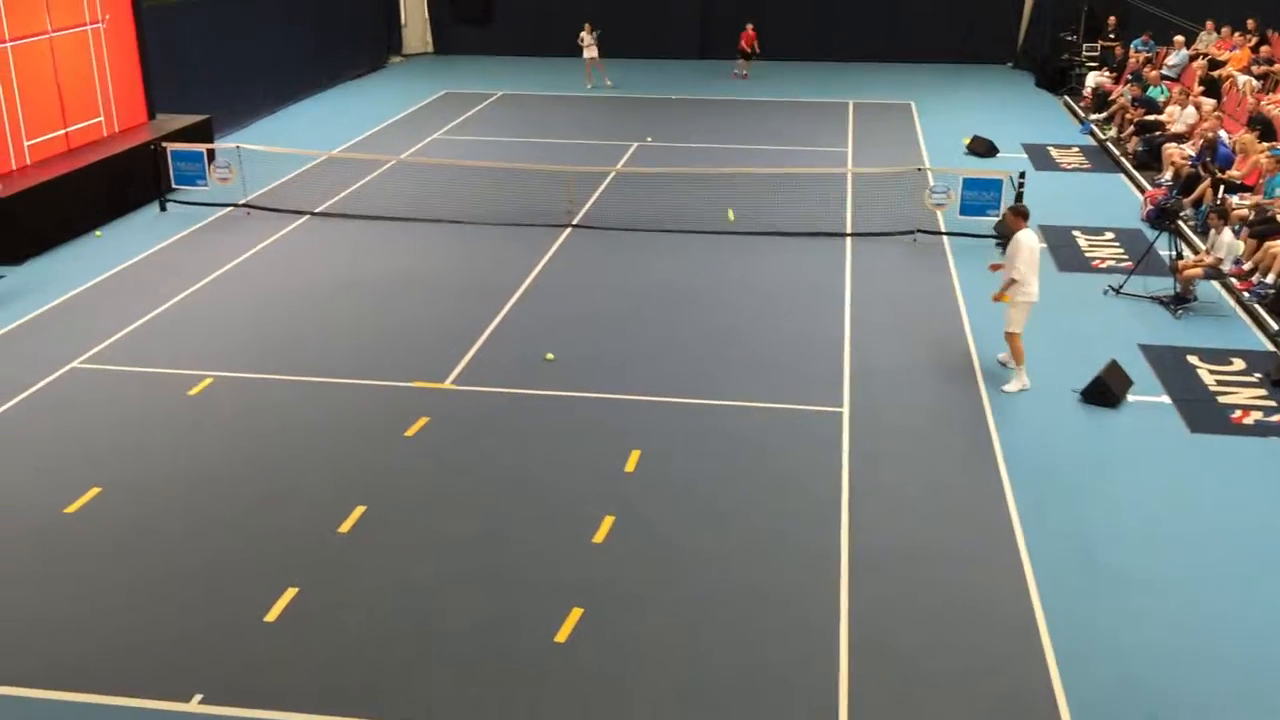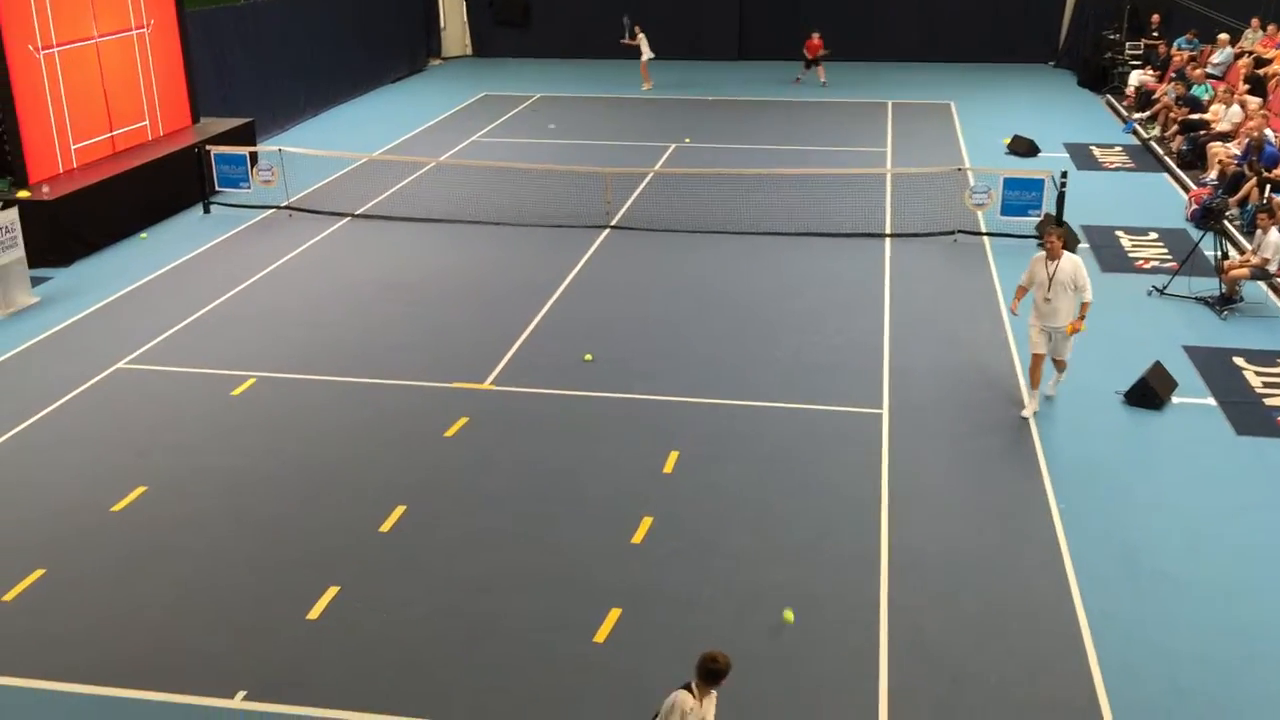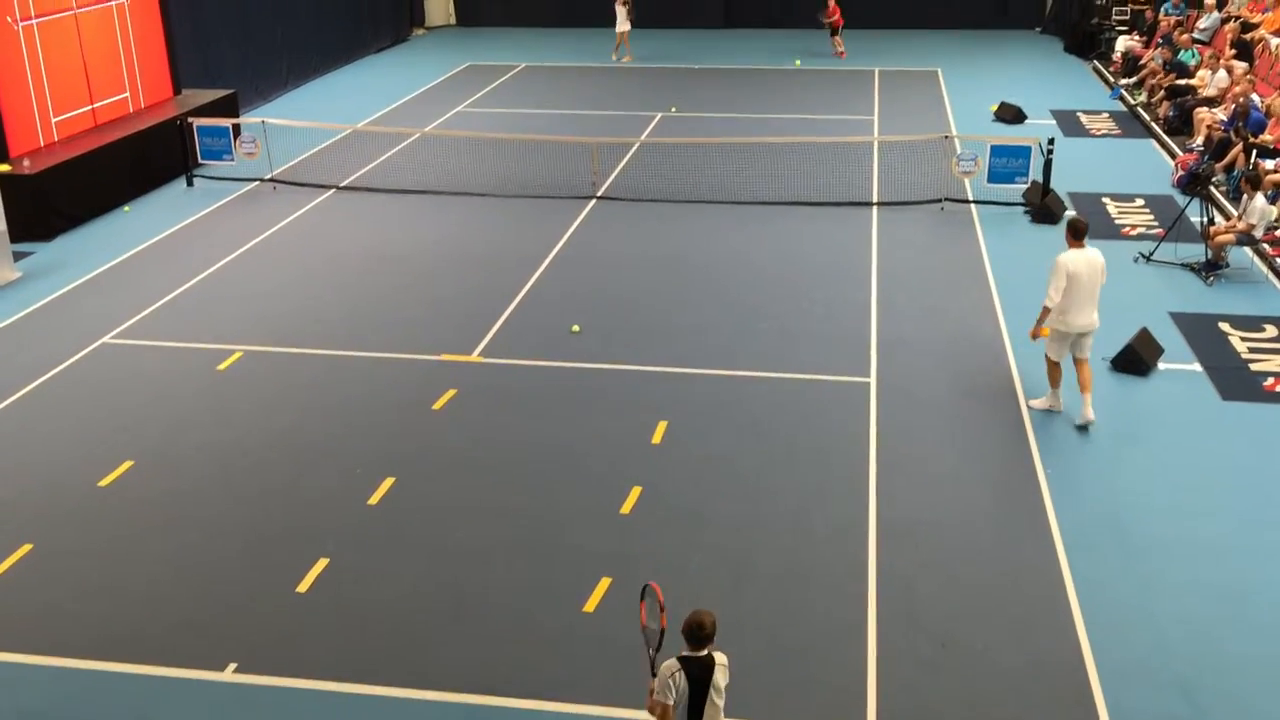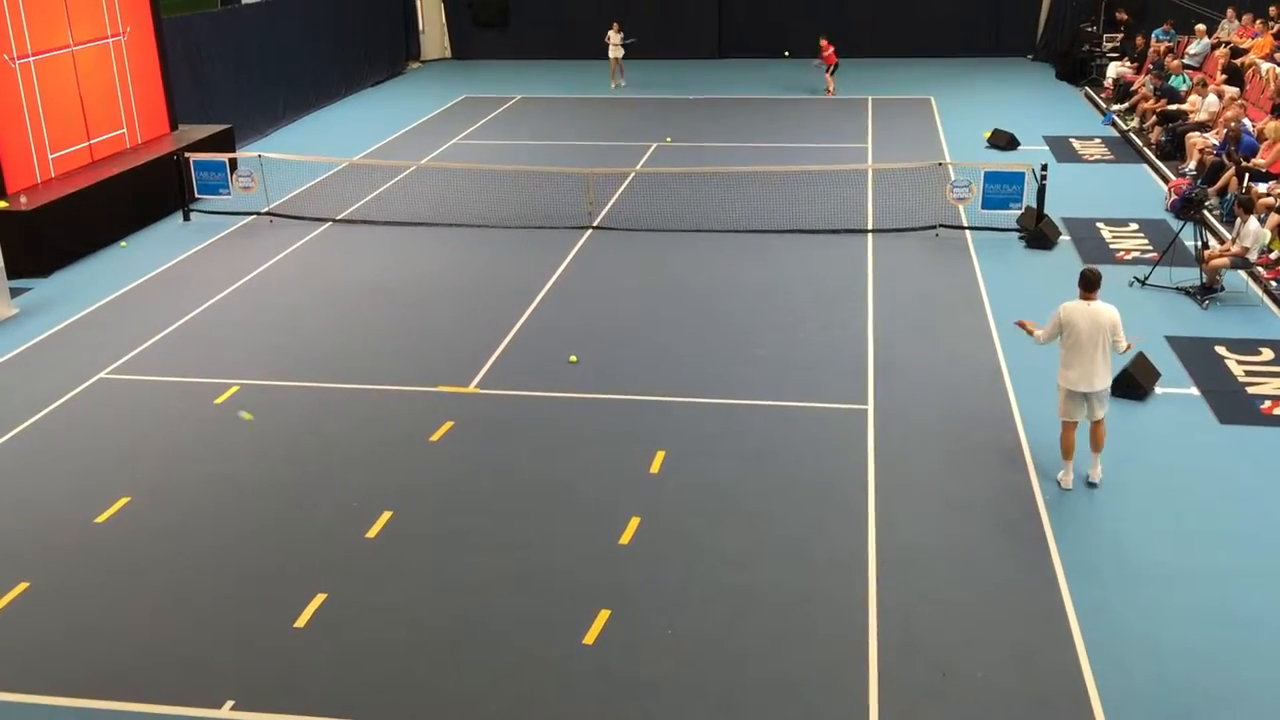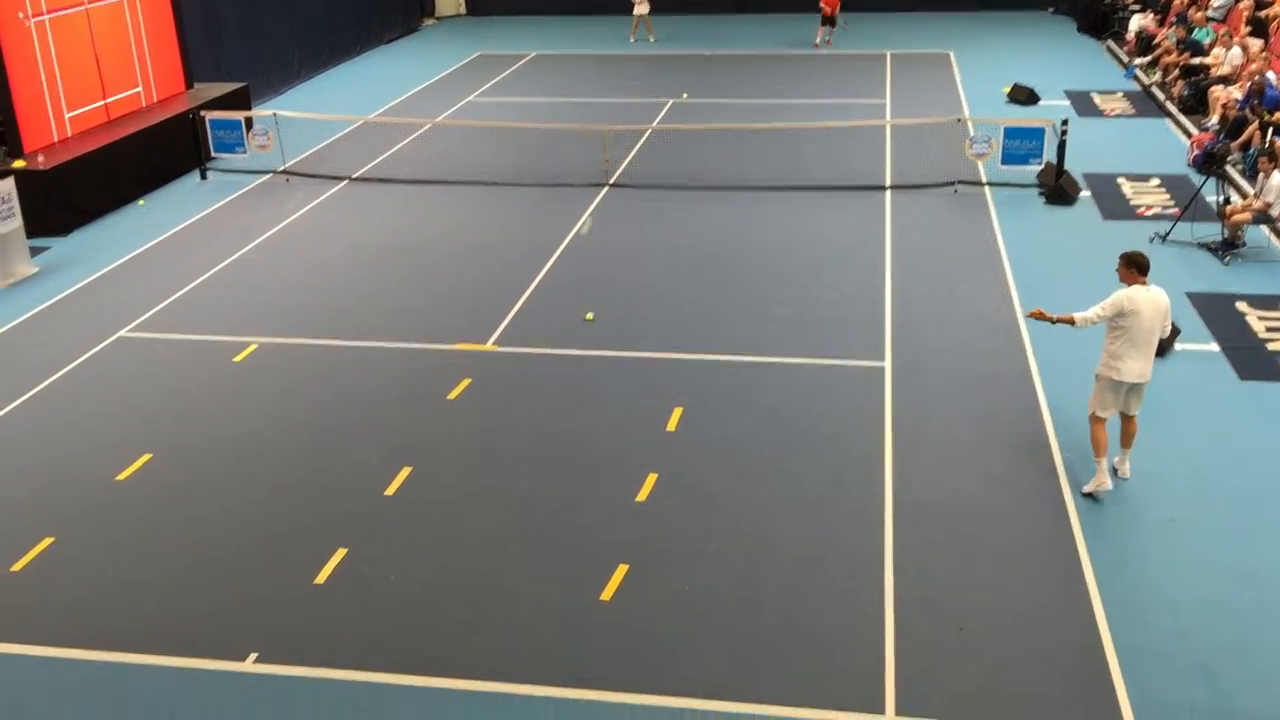
dt=1s
person 1, frame 1
left shoulder: (1021, 239)
right shoulder: (1029, 235)
left elbow: (1018, 272)
left wrist: (1002, 291)
right wrist: (1003, 265)
left hip: (1020, 294)
right hip: (1026, 292)
left knee: (1012, 335)
right knee: (1014, 330)
left ankle: (1021, 378)
right ankle: (1011, 357)
person 1, frame 2
left shoulder: (1074, 263)
right shoulder: (1037, 260)
left elbow: (1086, 292)
right elbow: (1025, 284)
left wrist: (1081, 318)
right wrist: (1016, 299)
left hip: (1064, 323)
right hip: (1039, 321)
left knee: (1058, 359)
right knee: (1036, 359)
left ankle: (1058, 377)
right ankle: (1033, 400)
person 1, frame 3
left shoulder: (1063, 260)
right shoulder: (1098, 256)
left elbow: (1053, 297)
left wrist: (1039, 323)
left hip: (1065, 322)
right hip: (1090, 321)
left knee: (1052, 359)
right knee: (1082, 362)
left ankle: (1053, 400)
right ankle: (1087, 410)
person 1, frame 4
left shoulder: (1065, 311)
right shoulder: (1111, 312)
left elbow: (1044, 338)
right elbow: (1119, 347)
left wrist: (1028, 328)
right wrist: (1128, 346)
left hip: (1070, 379)
right hip: (1099, 380)
left knee: (1069, 425)
right knee: (1098, 422)
left ankle: (1067, 475)
right ankle: (1095, 470)
person 1, frame 5
left shoulder: (1124, 298)
right shoulder: (1162, 297)
left elbow: (1088, 318)
right elbow: (1165, 332)
left wrist: (1052, 318)
left hip: (1115, 370)
right hip: (1142, 371)
left knee: (1097, 419)
right knee: (1129, 416)
left ankle: (1102, 477)
right ankle: (1123, 464)
